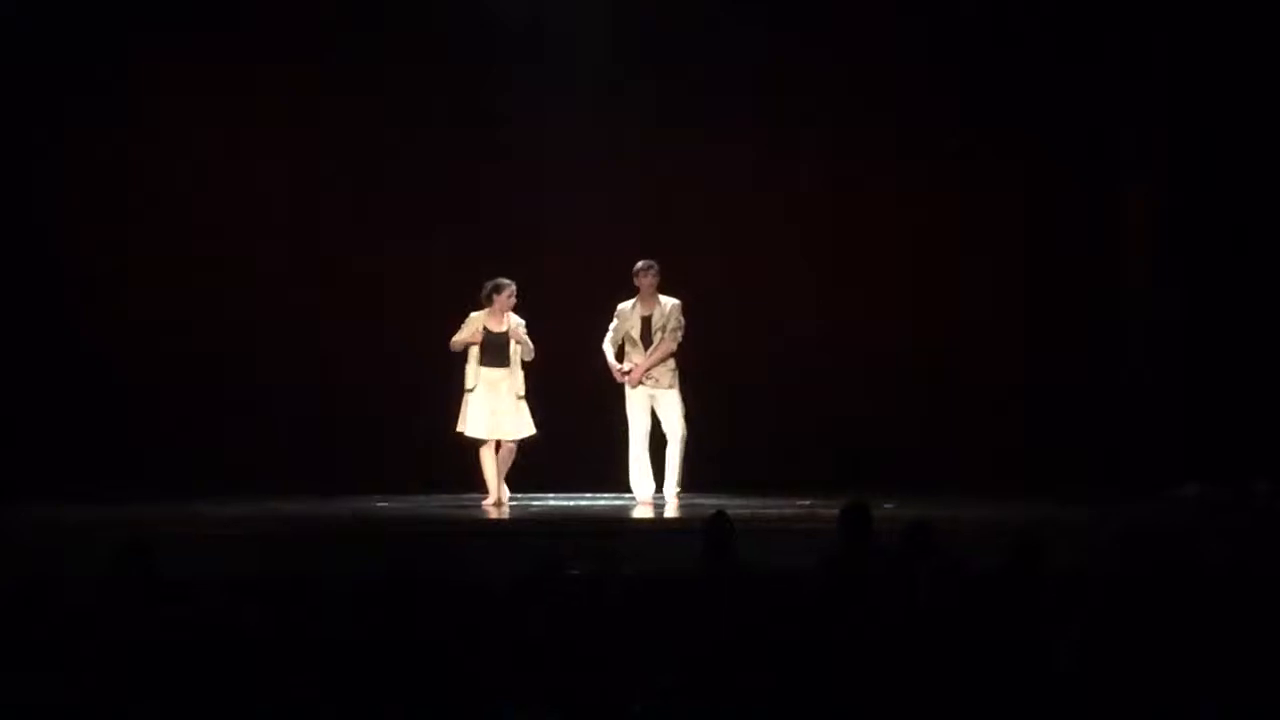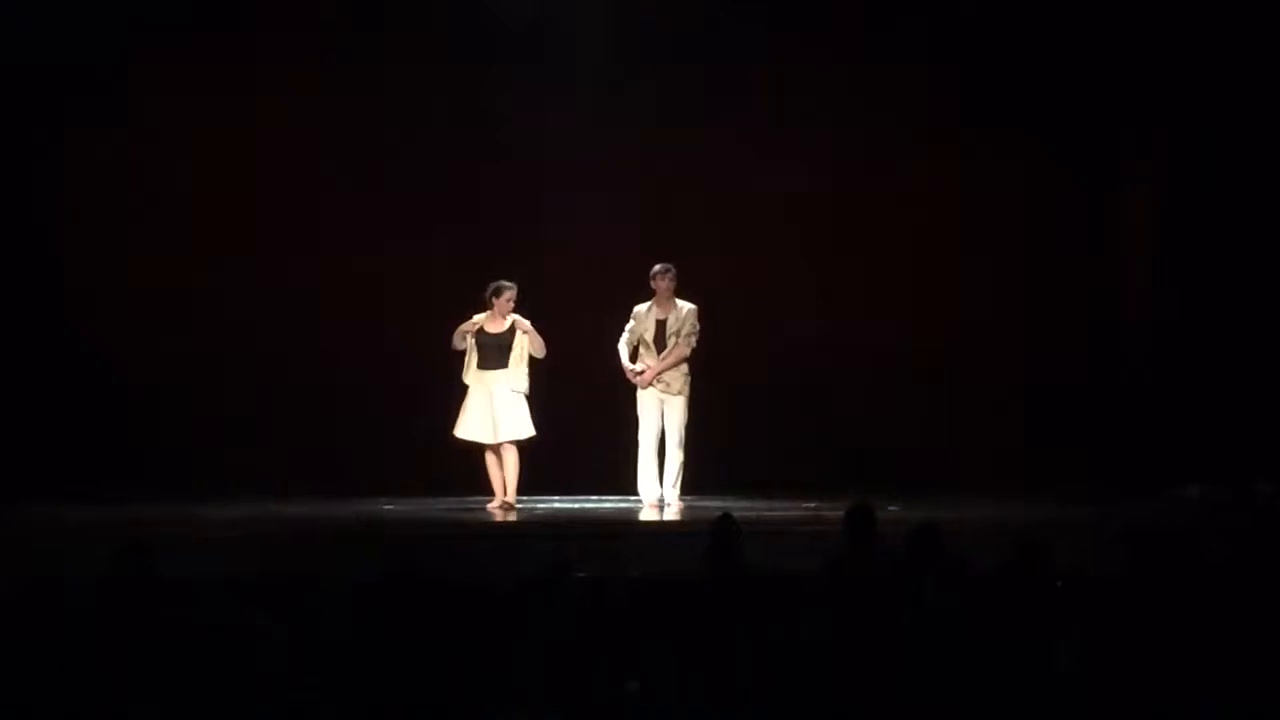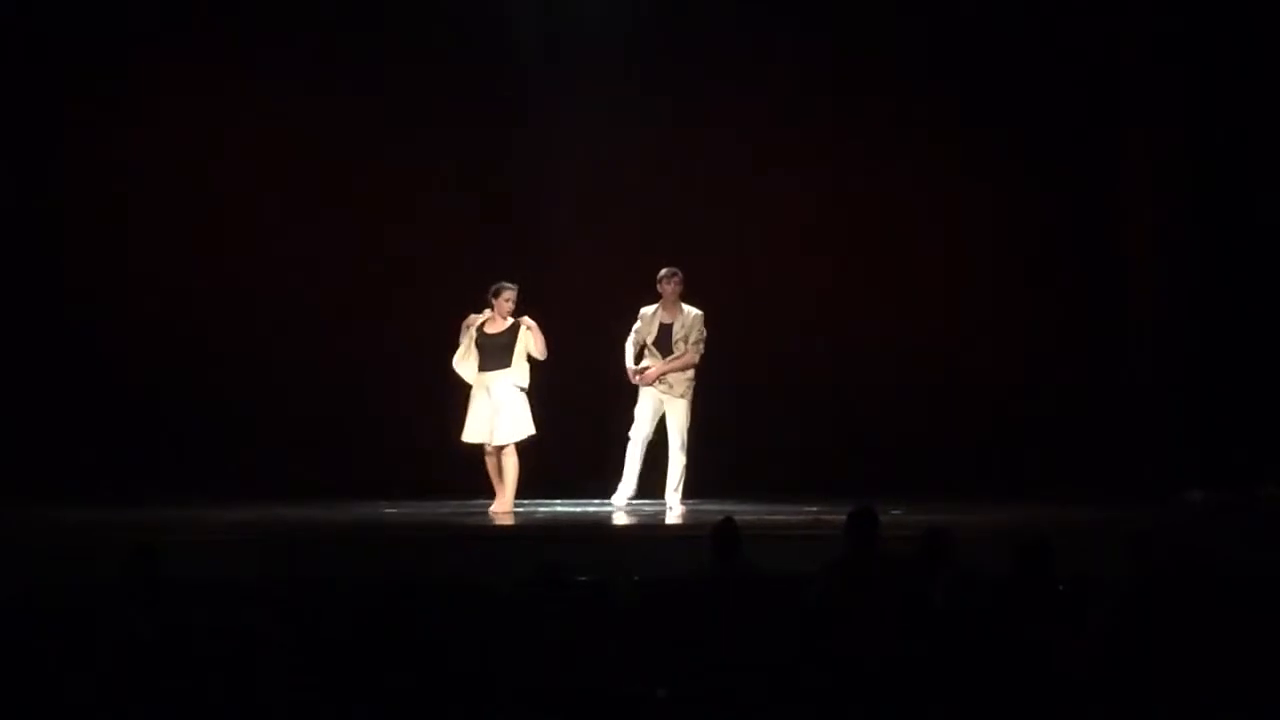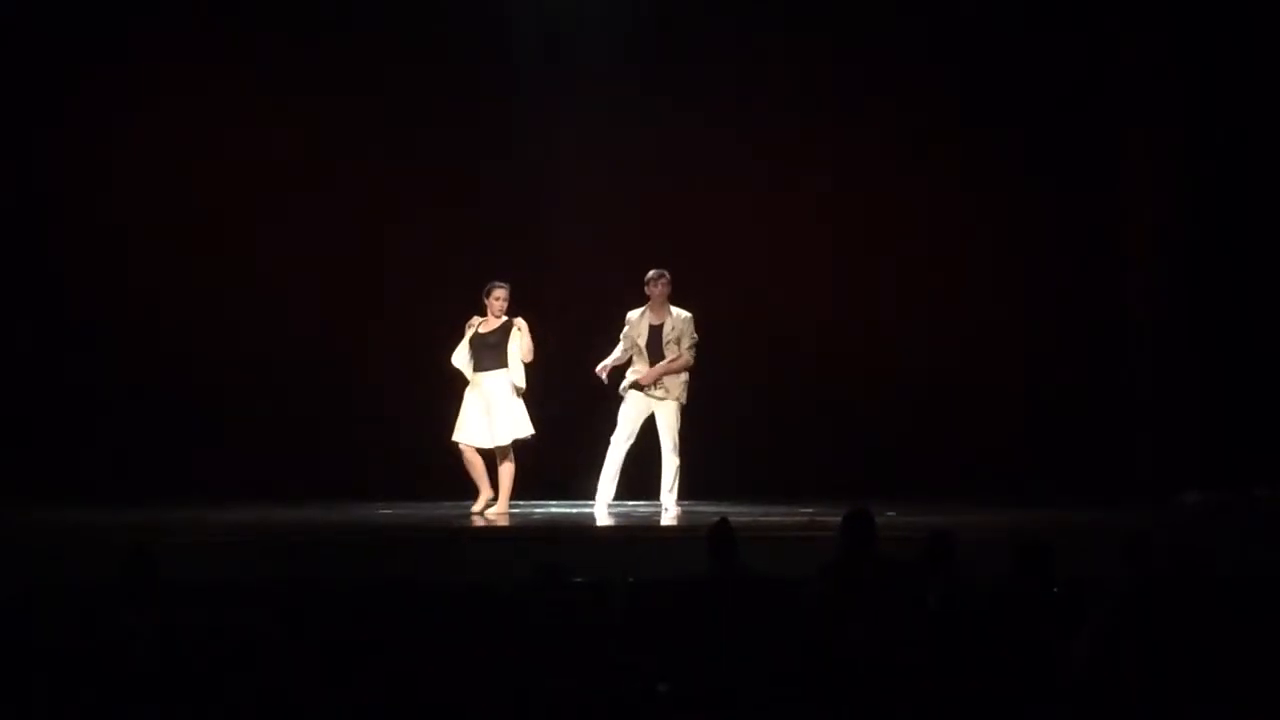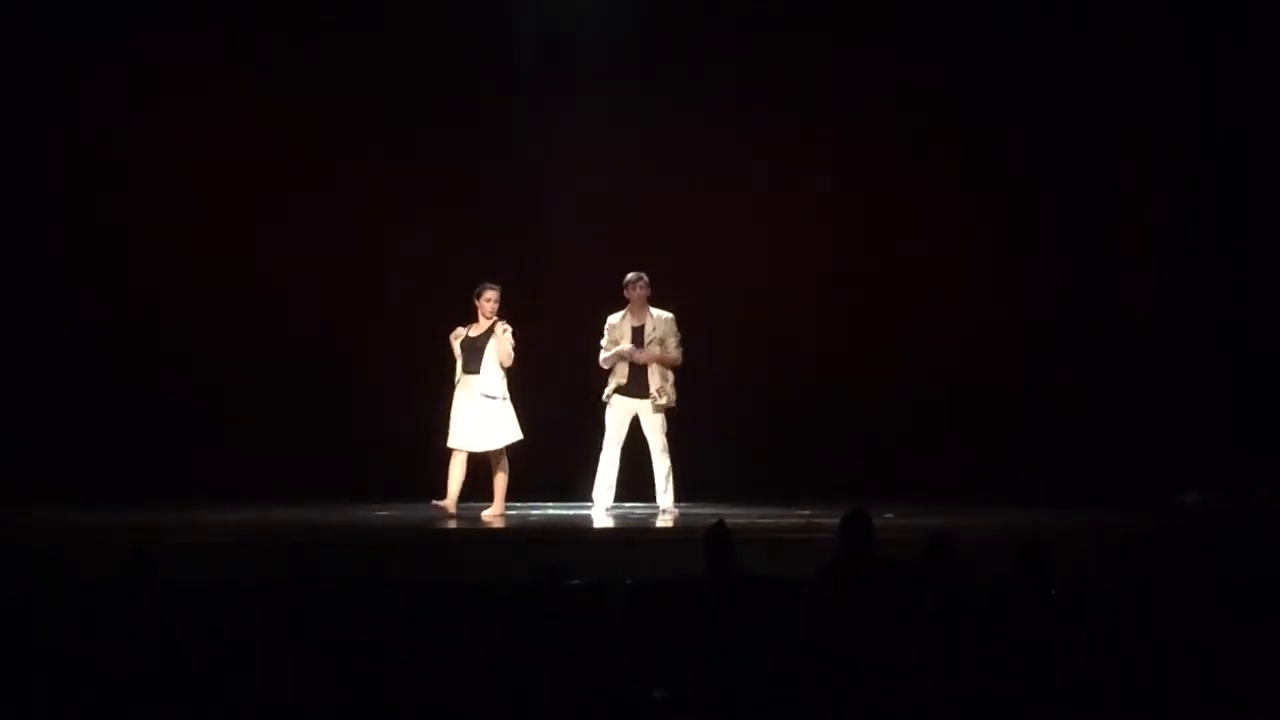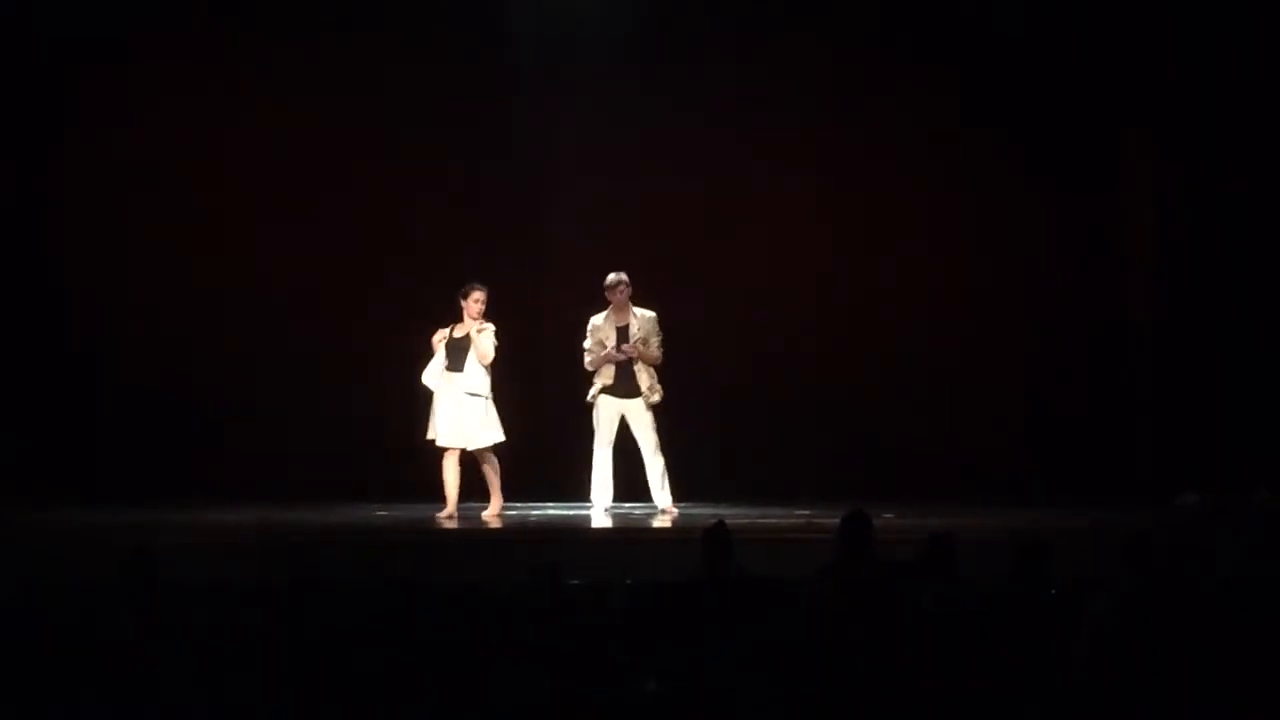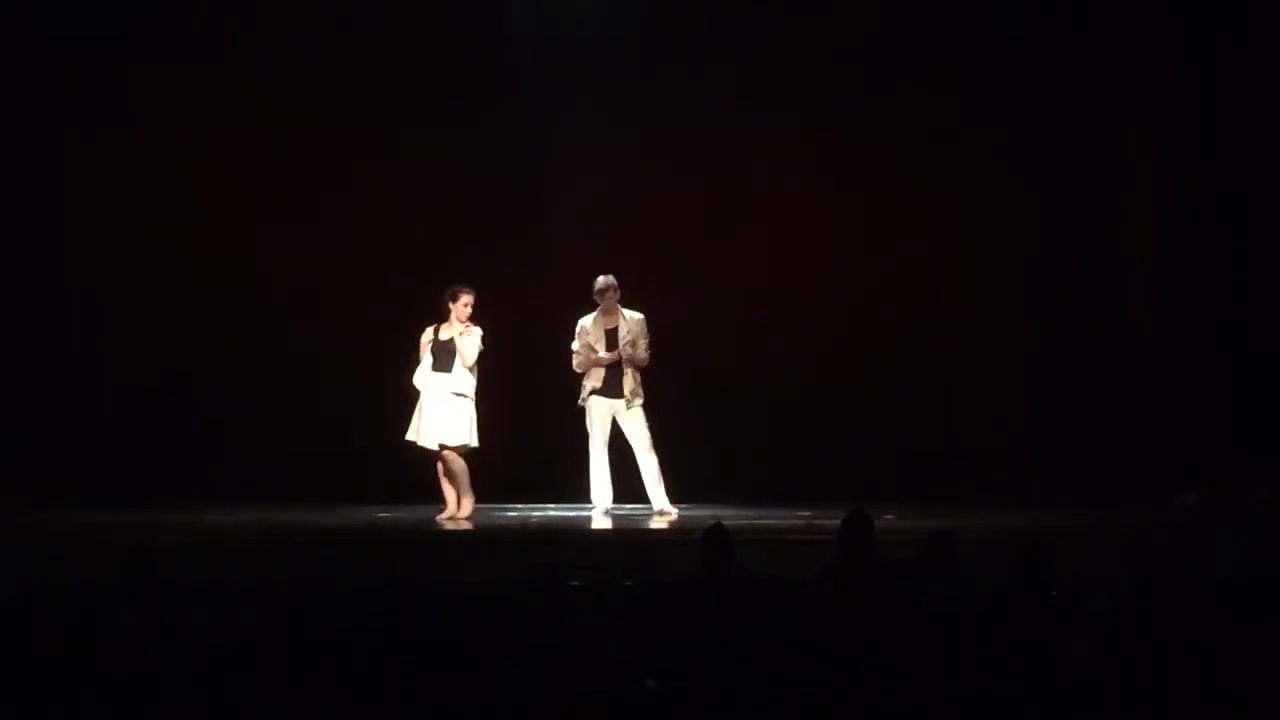
dt=0.3s
person 1, frame 1
left shoulder: (672, 307)
right shoulder: (624, 310)
left elbow: (670, 344)
right elbow: (609, 341)
left wrist: (642, 367)
right wrist: (612, 362)
left hip: (665, 379)
right hip: (636, 381)
left knee: (677, 433)
right knee: (638, 436)
left ankle: (671, 490)
right ankle: (643, 493)
person 1, frame 2
left shoulder: (688, 311)
right shoulder: (640, 312)
left elbow: (683, 349)
right elbow: (625, 341)
left wrist: (654, 370)
right wrist: (626, 363)
left hip: (676, 383)
right hip: (648, 383)
left knee: (675, 440)
right knee: (648, 438)
left ankle: (672, 495)
right ankle: (650, 495)
person 1, frame 3
left shoulder: (694, 317)
right shoulder: (646, 314)
left elbow: (693, 356)
right elbow: (633, 341)
left wrist: (660, 369)
right wrist: (630, 362)
left hip: (679, 386)
right hip: (651, 384)
left knee: (678, 444)
right knee: (639, 434)
left ankle: (674, 499)
right ankle: (624, 490)
person 1, frame 4
left shoulder: (683, 319)
right shoulder: (634, 318)
left elbow: (688, 359)
right elbow: (624, 348)
left wrist: (657, 371)
right wrist: (608, 362)
left hip: (668, 390)
right hip: (638, 388)
left knee: (670, 446)
right knee: (620, 440)
left ankle: (669, 501)
right ankle: (603, 498)
person 1, frame 5
left shoulder: (665, 319)
right shoulder: (614, 321)
left elbow: (676, 357)
right elbow: (603, 361)
left wrist: (655, 356)
right wrist: (618, 352)
left hip: (651, 395)
right hip: (621, 393)
left knee: (659, 448)
right knee: (611, 446)
left ankle: (666, 503)
right ankle: (601, 502)
person 1, frame 6
left shoulder: (647, 318)
right shoulder: (597, 322)
left elbow: (657, 357)
right elbow: (589, 363)
left wrist: (639, 352)
right wrist: (606, 356)
left hip: (638, 394)
right hip: (607, 393)
left knee: (651, 447)
right knee: (602, 447)
left ankle: (664, 502)
right ankle: (600, 502)
person 1, frame 7
left shoulder: (636, 320)
right shoulder: (585, 325)
left elbow: (645, 358)
right elbow: (577, 364)
left wrist: (632, 355)
right wrist: (596, 359)
left hip: (627, 395)
right hip: (597, 395)
left knee: (645, 446)
right knee: (598, 449)
left ankle: (660, 503)
right ankle: (601, 504)
person 2, frame 1
left shoulder: (516, 322)
right shoulder: (476, 319)
left elbow: (529, 355)
right elbow: (454, 345)
left wrist: (523, 340)
right wrist: (467, 340)
left hip: (506, 383)
right hip: (481, 383)
left knee: (510, 440)
right knee: (486, 440)
left ankle: (501, 481)
right ankle: (493, 492)
person 2, frame 2
left shoulder: (518, 324)
right shoulder: (478, 321)
left elbow: (541, 353)
right elbow: (457, 345)
left wrist: (530, 330)
right wrist: (461, 330)
left hip: (507, 385)
right hip: (481, 385)
left knee: (507, 441)
right knee: (488, 443)
left ankle: (510, 495)
right ankle: (498, 495)
person 2, frame 3
left shoulder: (520, 327)
right shoulder: (479, 325)
left elbow: (541, 354)
right elbow: (465, 353)
left wrist: (534, 327)
right wrist: (465, 328)
left hip: (507, 387)
right hip: (482, 387)
left knee: (507, 445)
right knee: (489, 447)
left ankle: (508, 501)
right ankle: (499, 494)
person 2, frame 4
left shoulder: (512, 327)
right shoulder: (477, 326)
left elbow: (527, 356)
right elbow: (467, 357)
left wrist: (525, 328)
right wrist: (467, 330)
left hip: (501, 387)
right hip: (476, 388)
left knee: (503, 447)
right knee: (466, 446)
left ankle: (503, 502)
right ankle: (485, 490)
person 2, frame 5
left shoulder: (501, 328)
right shoulder: (467, 330)
left elbow: (507, 361)
left wrist: (502, 335)
right wrist: (453, 342)
left hip: (489, 393)
right hip: (465, 392)
left knee: (496, 451)
right knee: (458, 449)
left ankle: (498, 504)
right ankle: (451, 501)
person 2, frame 6
left shoulder: (485, 329)
right shoulder: (451, 330)
left elbow: (486, 359)
left wrist: (474, 334)
right wrist: (436, 344)
left hip: (472, 392)
right hip: (447, 391)
left knee: (482, 450)
right knee: (450, 450)
left ankle: (496, 500)
right ankle: (451, 505)
person 2, frame 7
left shoulder: (472, 332)
right shoulder: (434, 330)
left elbow: (468, 361)
right elbow: (426, 362)
left wrist: (458, 335)
right wrist: (424, 344)
left hip: (456, 394)
right hip: (433, 393)
left knee: (450, 449)
right knee: (440, 453)
left ankle: (467, 496)
right ankle: (453, 505)
